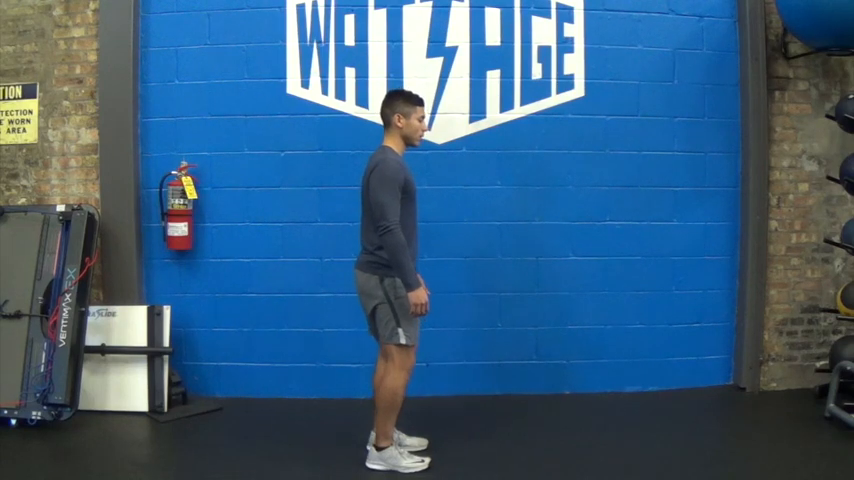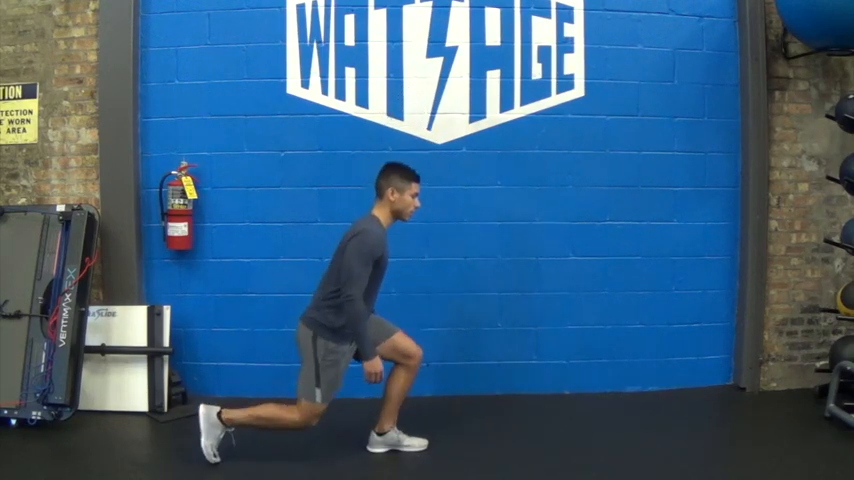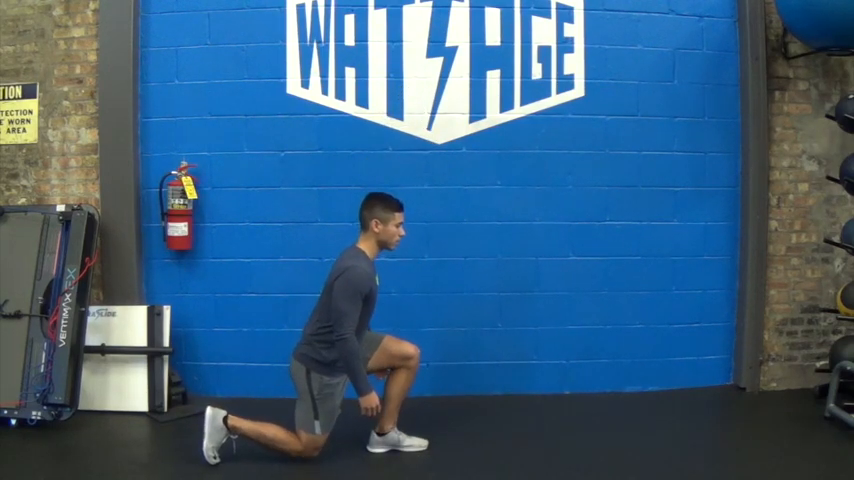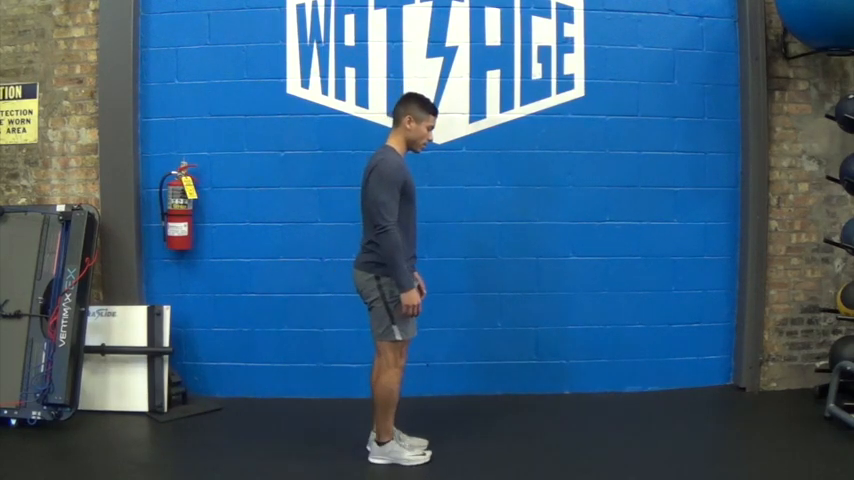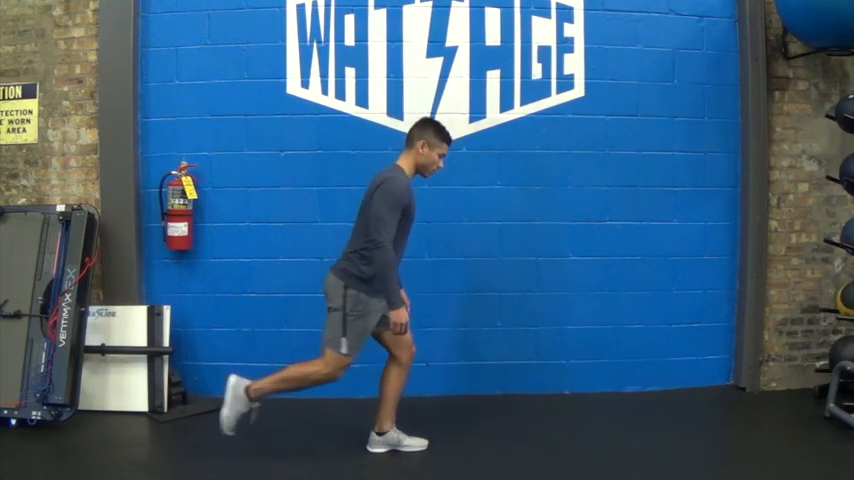
dt=1s
person 1, frame 1
left shoulder: (390, 162)
right shoulder: (388, 165)
right elbow: (389, 230)
left wrist: (412, 275)
right wrist: (411, 284)
left hip: (385, 273)
right hip: (384, 277)
left knee: (391, 357)
right knee: (402, 361)
left ankle: (385, 434)
right ankle: (382, 450)
person 1, frame 2
left shoulder: (372, 230)
right shoulder: (369, 236)
right elbow: (351, 297)
left wrist: (370, 341)
right wrist: (369, 355)
left hip: (348, 322)
right hip: (329, 332)
left knee: (411, 355)
right knee: (305, 415)
left ankle: (384, 433)
right ankle: (220, 418)
person 1, frame 3
left shoulder: (360, 260)
right shoulder: (355, 272)
right elbow: (343, 338)
left wrist: (368, 360)
right wrist: (364, 391)
left hip: (338, 349)
right hip: (322, 363)
left knee: (409, 355)
right knee: (307, 448)
left ankle: (384, 433)
right ankle: (226, 422)
person 1, frame 4
left shoulder: (391, 162)
right shoulder: (388, 166)
right elbow: (386, 231)
left wrist: (410, 273)
right wrist: (405, 286)
left hip: (387, 273)
right hip: (384, 277)
left knee: (389, 356)
right knee: (392, 359)
left ankle: (386, 433)
right ankle: (384, 444)
person 1, frame 5
left shoulder: (397, 182)
right shoulder: (394, 185)
right elbow: (380, 247)
left wrist: (395, 290)
right wrist: (395, 305)
left hip: (372, 285)
right hip: (357, 288)
left knee: (402, 354)
right knee: (331, 367)
left ankle: (384, 432)
right ankle: (246, 392)
